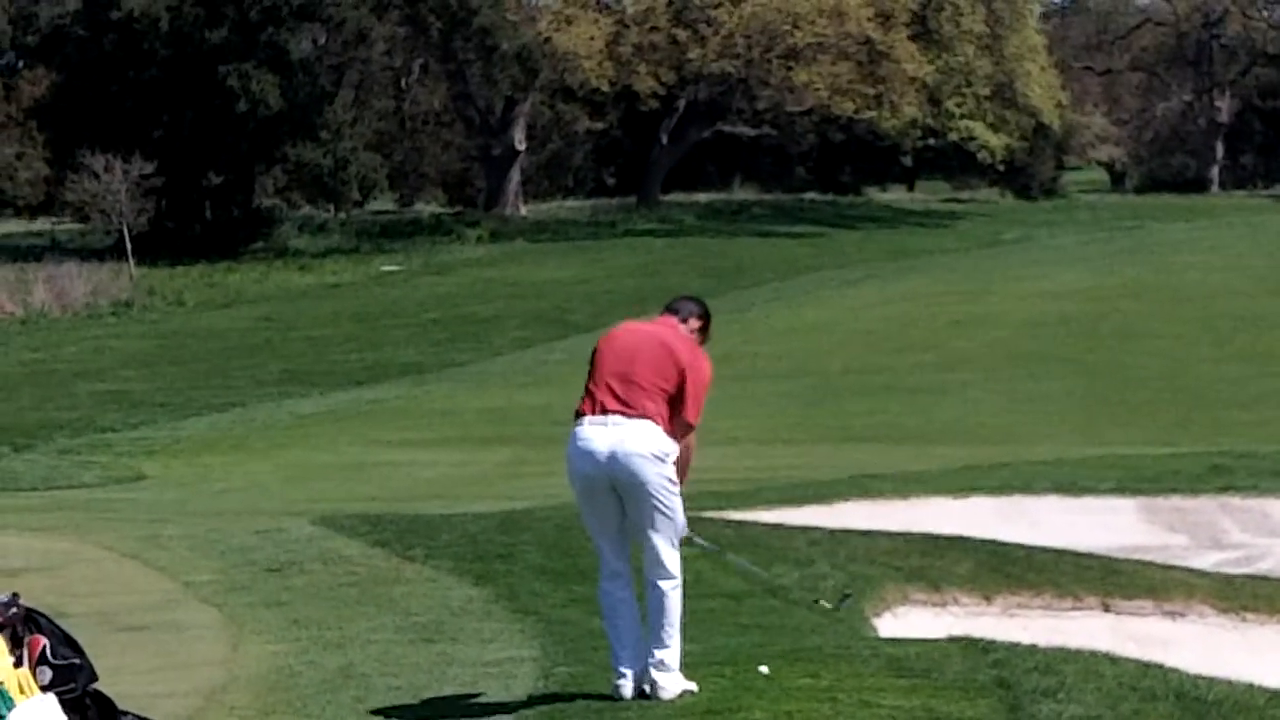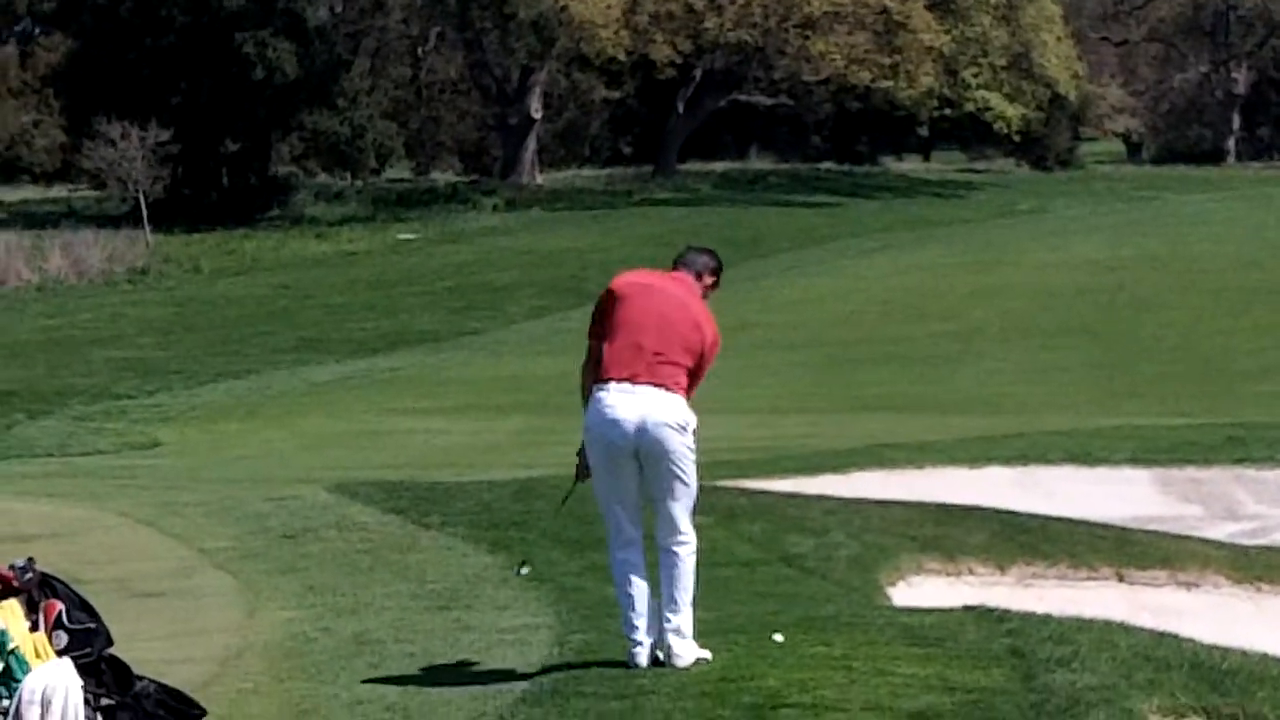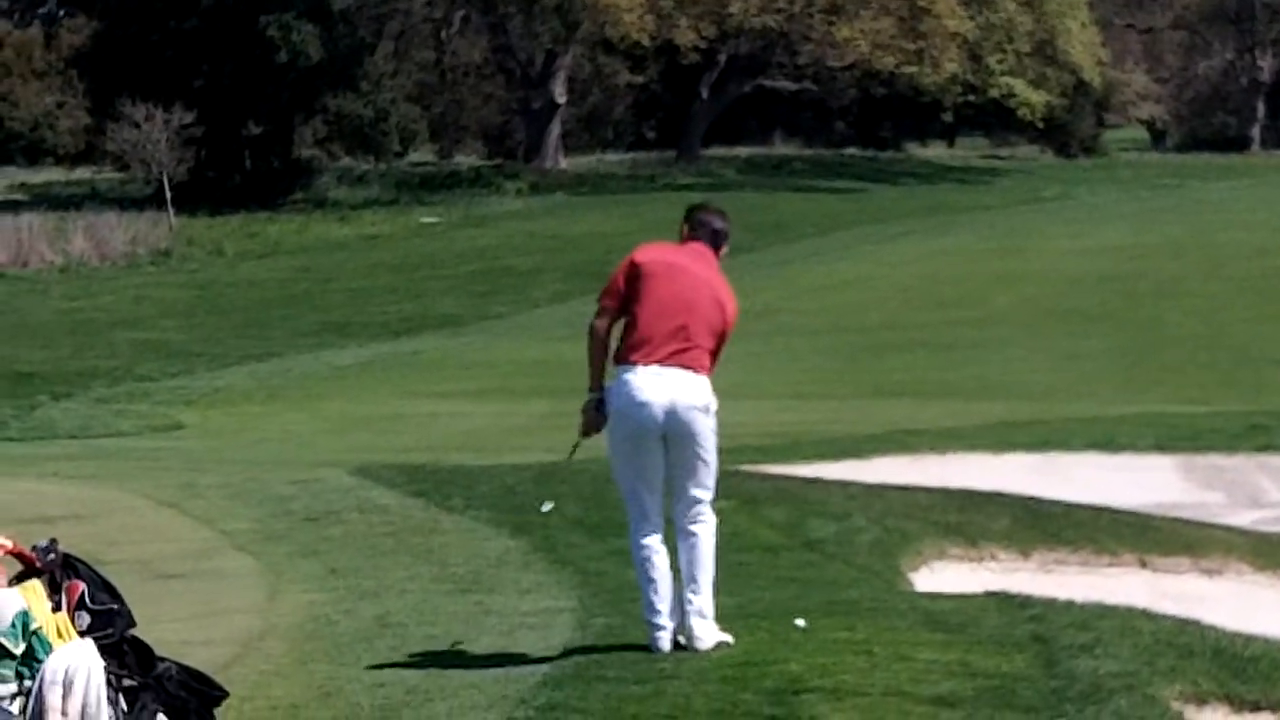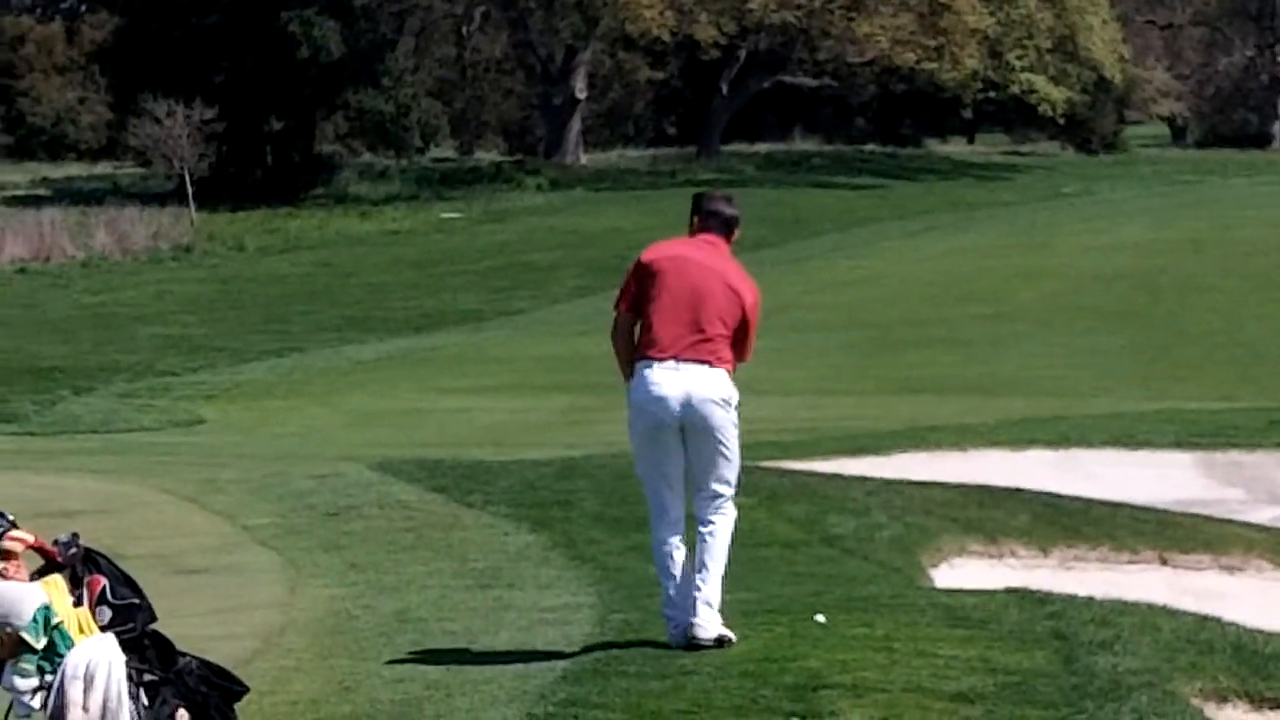
dt=0.2s
person 1, frame 1
left shoulder: (615, 335)
right shoulder: (693, 357)
right elbow: (683, 436)
right wrist: (677, 489)
left hip: (586, 441)
right hip: (642, 443)
left knee: (613, 570)
right knee: (664, 570)
left ankle: (627, 677)
right ankle: (663, 675)
person 1, frame 2
left shoulder: (624, 283)
right shoulder: (707, 323)
left elbow: (593, 359)
left wrist: (589, 432)
left hip: (609, 406)
right hip: (665, 412)
left knee: (625, 539)
right knee: (678, 537)
left ankle: (641, 645)
right ankle: (679, 643)
person 1, frame 3
left shoulder: (643, 256)
right shoulder: (725, 297)
left elbow: (600, 327)
left wrist: (596, 391)
left hip: (634, 387)
right hip: (690, 393)
left knee: (645, 520)
right knee: (696, 515)
left ankle: (661, 628)
right ankle: (699, 624)
person 1, frame 4
left shoulder: (654, 256)
right shoulder: (744, 285)
left elbow: (621, 332)
left hip: (652, 382)
right hip: (708, 386)
left knee: (666, 515)
right knee: (716, 508)
left ankle: (680, 623)
right ankle: (705, 615)
